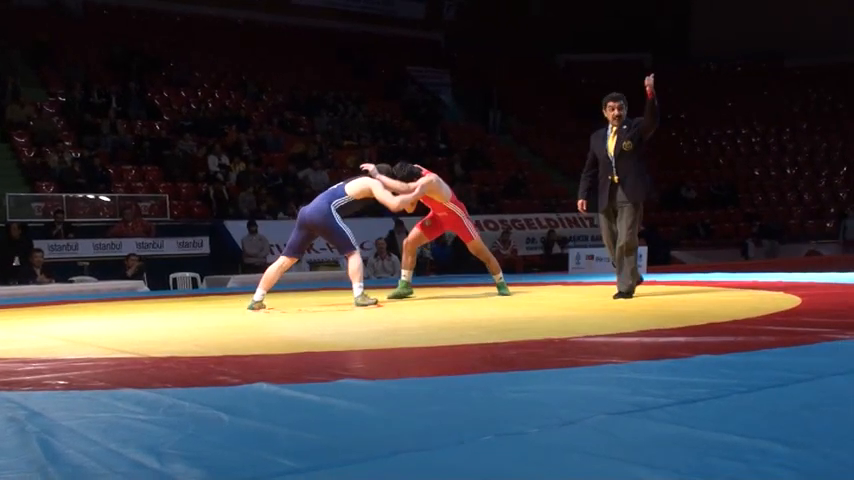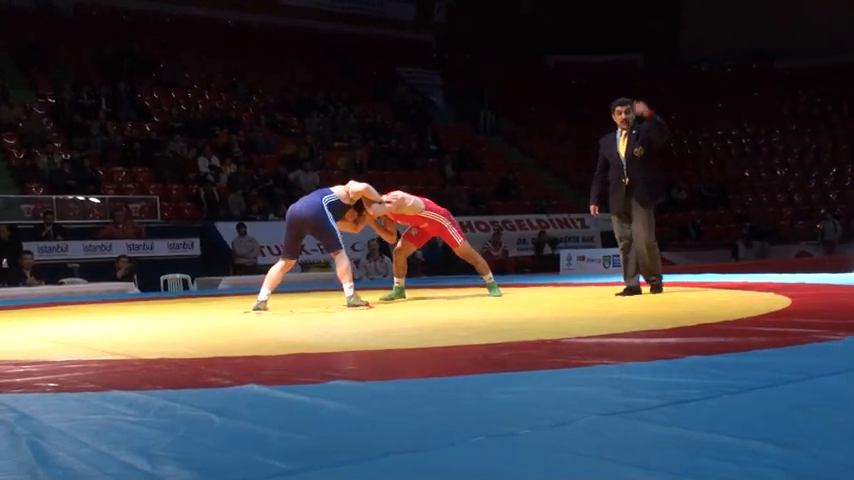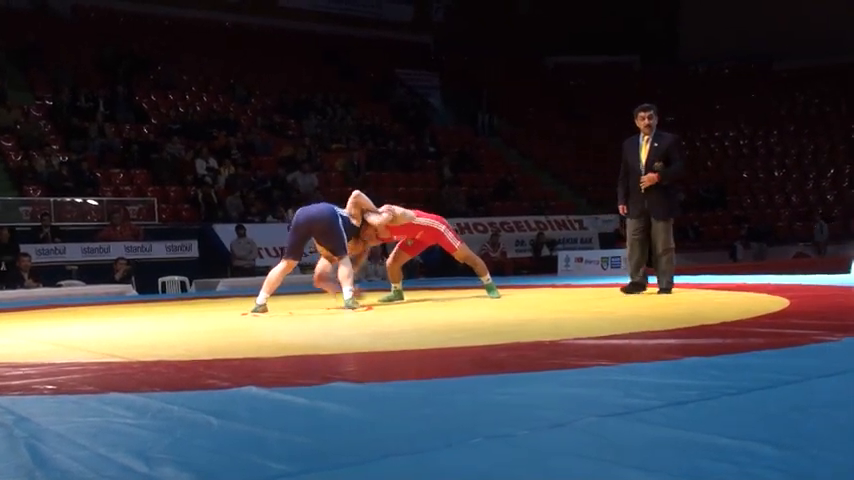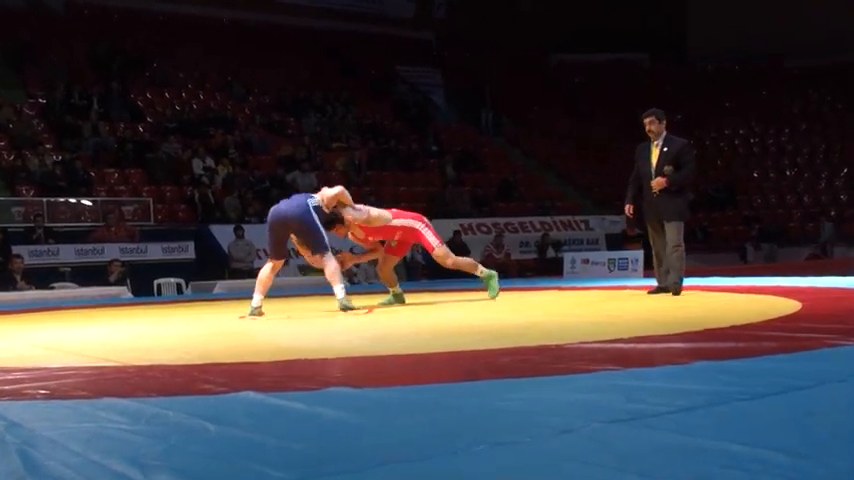
dt=0.5s
person 1, frame 1
left shoulder: (636, 127)
right shoulder: (597, 137)
left elbow: (653, 121)
right elbow: (589, 170)
left wrist: (650, 93)
right wrist: (583, 195)
left hip: (630, 192)
right hip: (607, 196)
left knee: (626, 240)
right knee: (611, 241)
left ankle: (626, 286)
right ankle: (632, 276)
person 1, frame 2
left shoulder: (645, 132)
right shoulder: (606, 142)
left elbow: (662, 132)
right elbow: (600, 174)
left wrist: (648, 114)
right wrist: (594, 199)
left hip: (642, 195)
right hip: (618, 198)
left knee: (644, 240)
right knee: (625, 242)
left ankle: (655, 279)
right ankle: (632, 284)
person 1, frame 3
left shoulder: (669, 141)
right shoulder: (628, 144)
left elbow: (679, 167)
right elbow: (624, 175)
left wrist: (658, 176)
right wrist: (622, 199)
left hip: (661, 201)
right hip: (636, 202)
left knee: (663, 244)
right knee: (634, 240)
left ankle: (665, 284)
right ankle: (638, 280)
person 1, frame 4
left shoulder: (680, 145)
right shoulder: (642, 149)
left elbow: (689, 172)
right elbow: (636, 178)
left wrist: (667, 181)
right wrist: (630, 200)
left hip: (673, 204)
right hip: (651, 206)
left knee: (674, 245)
right knee: (657, 247)
left ankle: (675, 284)
right ankle: (663, 283)
person 2, frame 1
left shoulder: (430, 180)
right shoulder: (415, 172)
left elbow: (403, 188)
right elbow: (409, 208)
left wrist: (377, 175)
left hip: (456, 215)
right hip: (437, 215)
left knee: (480, 251)
right knee: (409, 243)
left ankle: (501, 285)
right ankle: (405, 286)
person 2, frame 2
left shoulder: (394, 199)
right shoulder: (386, 211)
left elbow: (374, 210)
right elbow: (391, 238)
right wrist: (372, 224)
left hip: (440, 219)
right hip: (422, 224)
left knee: (467, 253)
right knee: (398, 253)
left ankle: (491, 284)
right ankle: (398, 289)
person 2, frame 3
left shoulder: (387, 211)
right shoulder: (379, 235)
left wrist: (365, 212)
left hip: (436, 226)
right hip: (419, 236)
left knee: (466, 257)
right knee: (391, 264)
left ankle: (489, 285)
right ankle: (397, 292)
person 2, frame 4
left shoulder: (359, 212)
right shoulder: (354, 235)
left elbow: (352, 214)
right elbow: (379, 251)
right wrist: (353, 259)
left hip: (415, 225)
right hip: (400, 234)
left knee: (448, 261)
right knee: (383, 268)
left ankle: (488, 276)
right ankle: (397, 295)
person 3, frame 1
left shoulder: (356, 182)
right shoulder: (371, 183)
right elbow: (395, 205)
right wrist: (415, 194)
left hip: (306, 213)
right hip: (324, 214)
left knee: (286, 260)
right knee: (353, 252)
left ankle: (256, 300)
right ankle: (360, 296)
person 3, frame 2
right shoulder: (347, 192)
left elbow: (355, 228)
right elbow: (363, 187)
right wrist: (381, 201)
left hip: (294, 211)
right hip: (314, 211)
left knee: (285, 262)
right knee: (338, 252)
left ankle: (261, 301)
right ankle: (351, 297)
person 3, frame 3
right shoulder: (354, 219)
left hip: (303, 215)
right hip: (325, 217)
left knee: (287, 263)
right knee: (343, 260)
left ankle: (260, 303)
right ankle: (348, 300)
person 3, frame 4
right shoulder: (322, 199)
left elbow: (314, 260)
right elbow: (339, 191)
left hip: (276, 213)
right hip: (301, 213)
left knee: (274, 263)
right knee: (325, 255)
left ankle: (255, 306)
right ankle: (342, 298)
